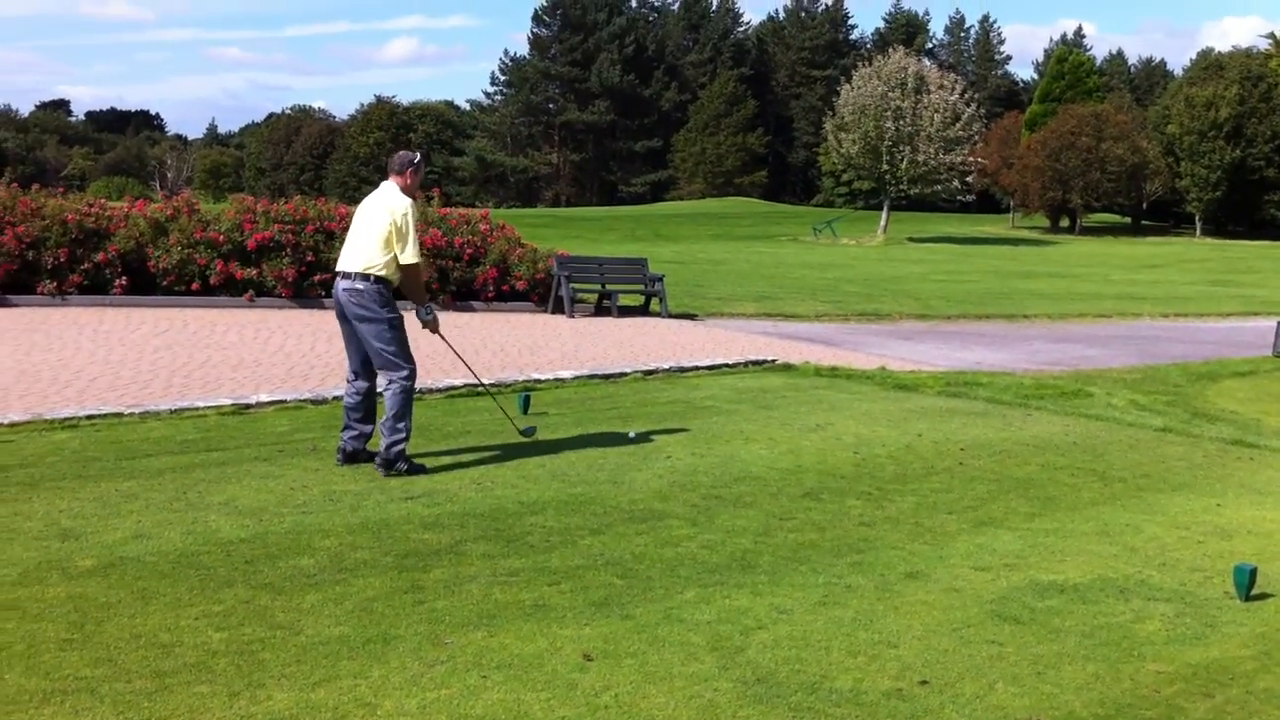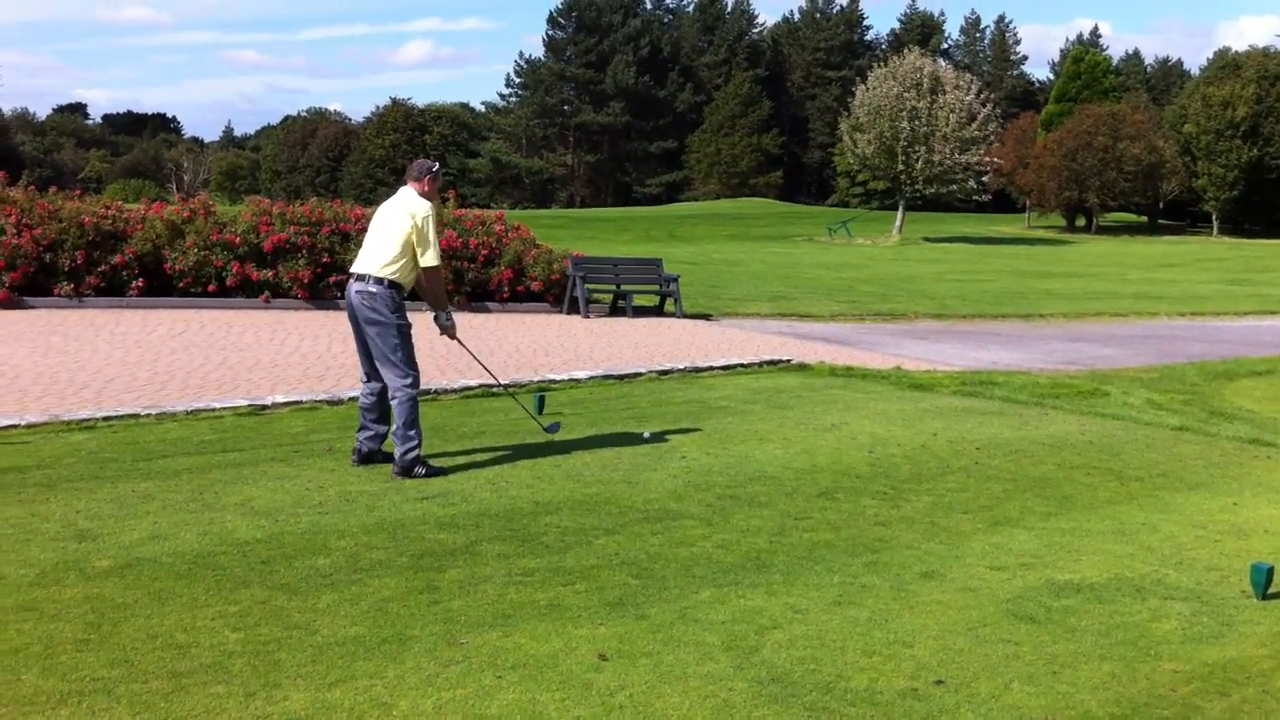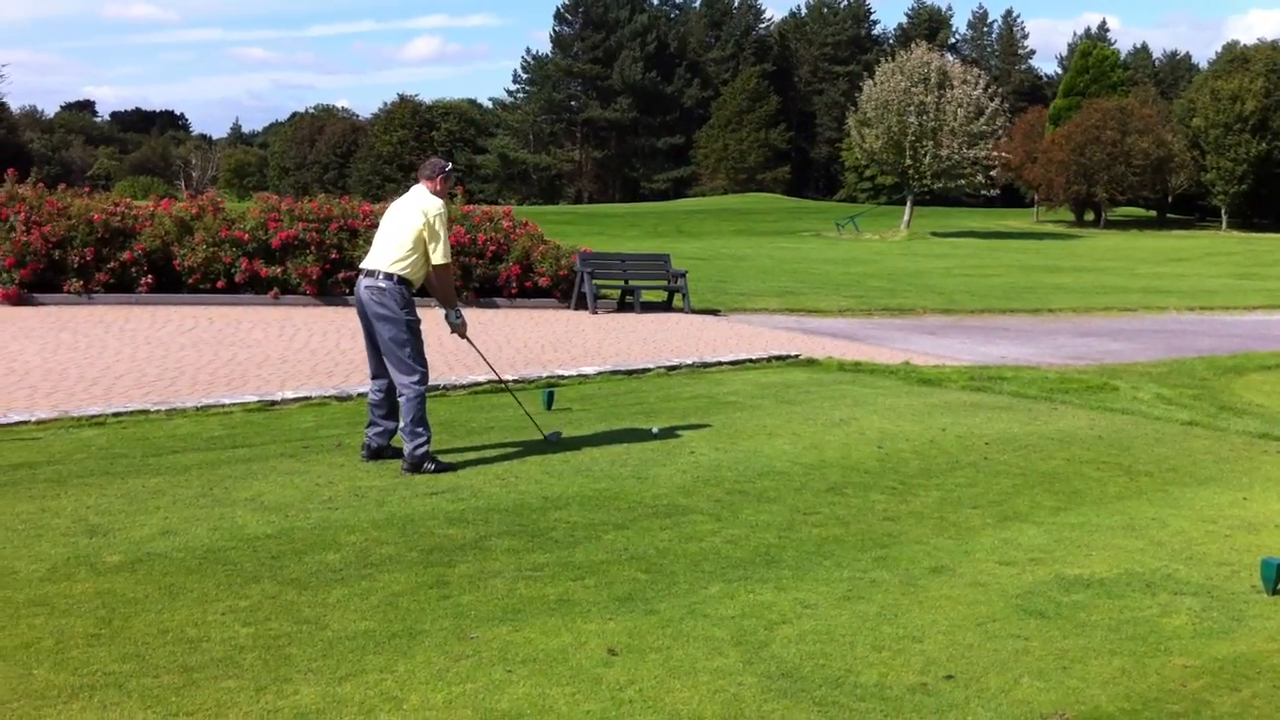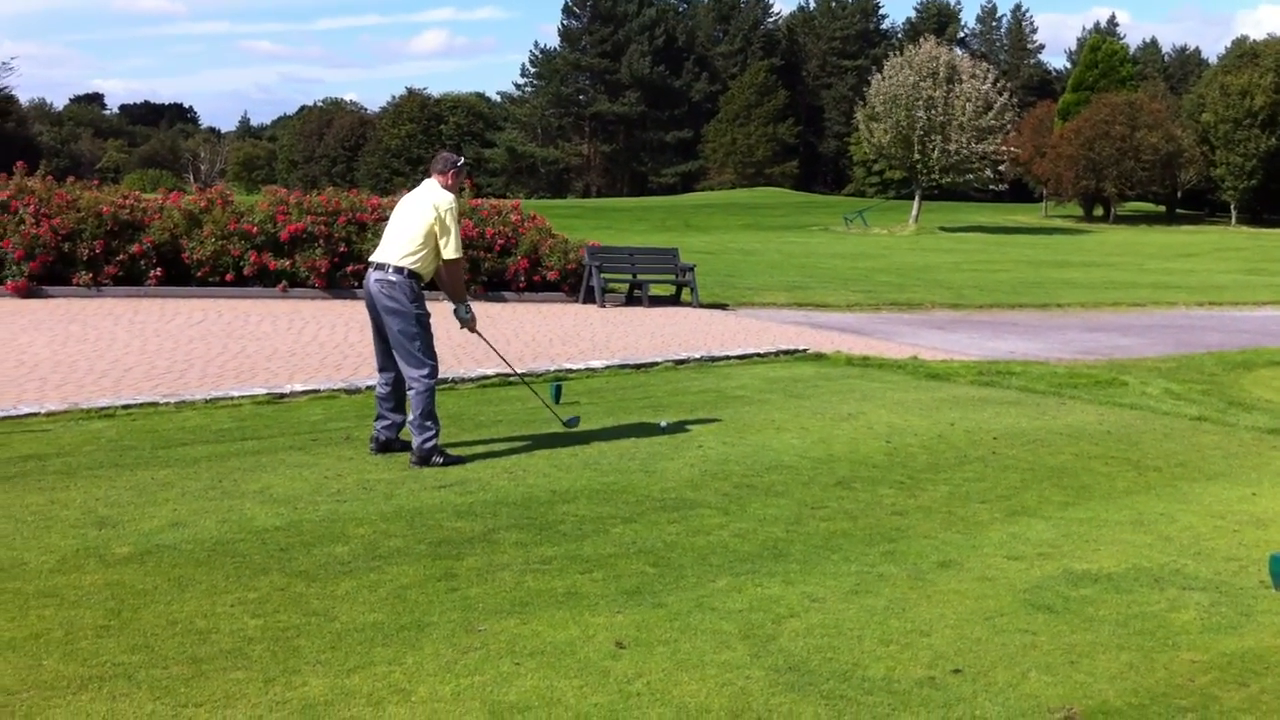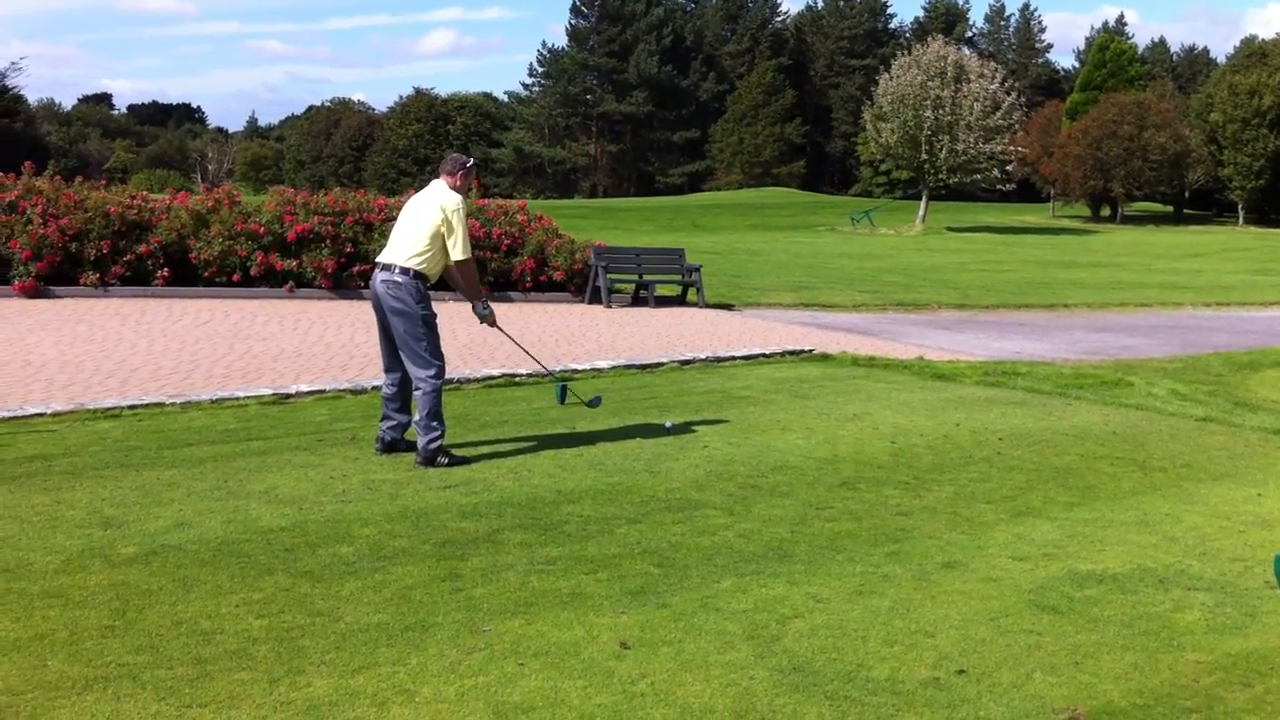
dt=0.2s
person 1, frame 1
left shoulder: (373, 199)
right shoulder: (401, 203)
right elbow: (409, 265)
left wrist: (415, 301)
right wrist: (425, 306)
left hip: (345, 286)
right hip: (369, 290)
left knee: (360, 374)
right knee: (400, 372)
left ankle: (352, 445)
right ankle: (392, 453)
person 1, frame 2
left shoulder: (392, 204)
right shoulder: (421, 208)
right elbow: (430, 269)
left wrist: (435, 307)
right wrist: (443, 312)
left hip: (357, 289)
right hip: (379, 293)
left knee: (375, 376)
right knee: (403, 379)
left ankle: (367, 446)
right ankle: (407, 458)
person 1, frame 3
left shoulder: (403, 202)
right shoulder: (433, 205)
left elbow: (423, 266)
right elbow: (441, 267)
left wrist: (446, 306)
right wrist: (453, 310)
left hip: (366, 285)
right hip: (389, 290)
left knee: (383, 373)
right knee: (411, 375)
left ankle: (376, 441)
right ankle: (416, 454)
person 1, frame 4
left shoulder: (414, 196)
right shoulder: (444, 200)
left elbow: (434, 261)
right elbow: (452, 262)
left wrist: (456, 300)
right wrist: (463, 305)
left hip: (375, 278)
right hip: (398, 284)
left knee: (391, 366)
right knee: (420, 368)
left ankle: (384, 435)
right ankle: (424, 448)
person 1, frame 5
left shoulder: (423, 196)
right shoulder: (451, 201)
left elbow: (445, 262)
right elbow: (462, 261)
left wrist: (471, 297)
right wrist: (480, 303)
left hip: (382, 279)
right hip: (405, 284)
left knee: (397, 366)
right knee: (427, 369)
left ankle: (390, 435)
right ankle: (430, 448)
